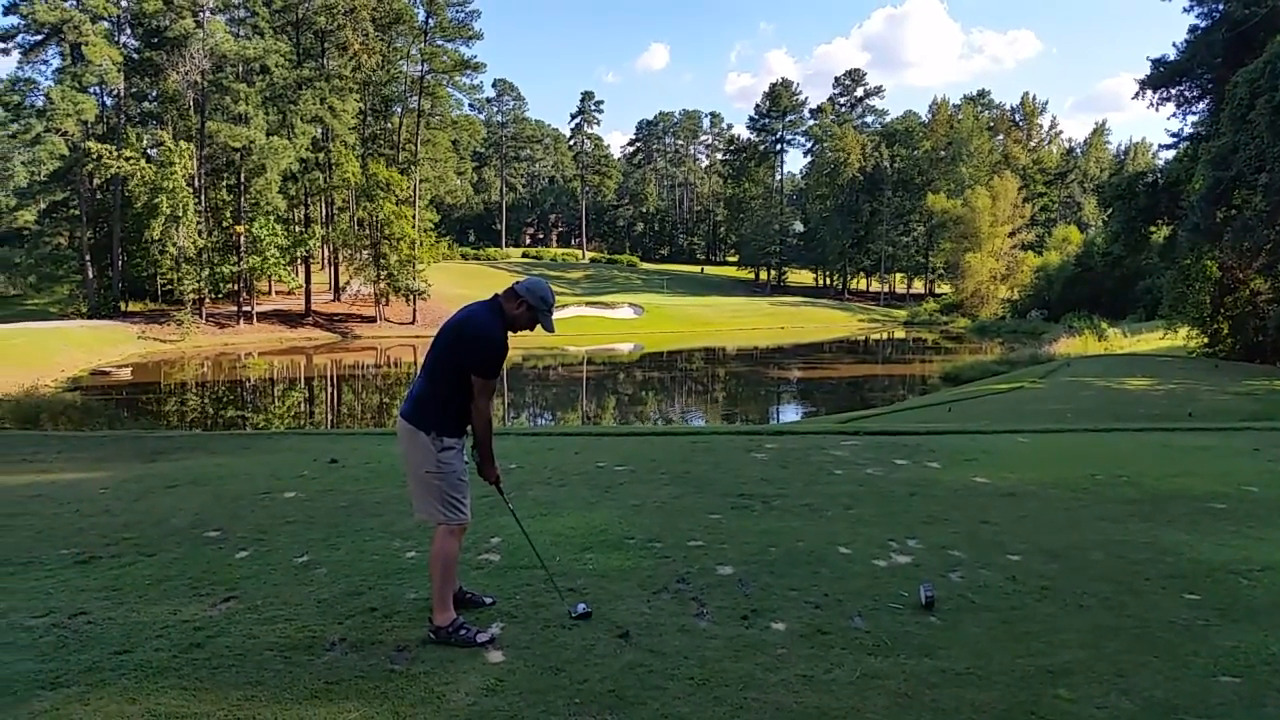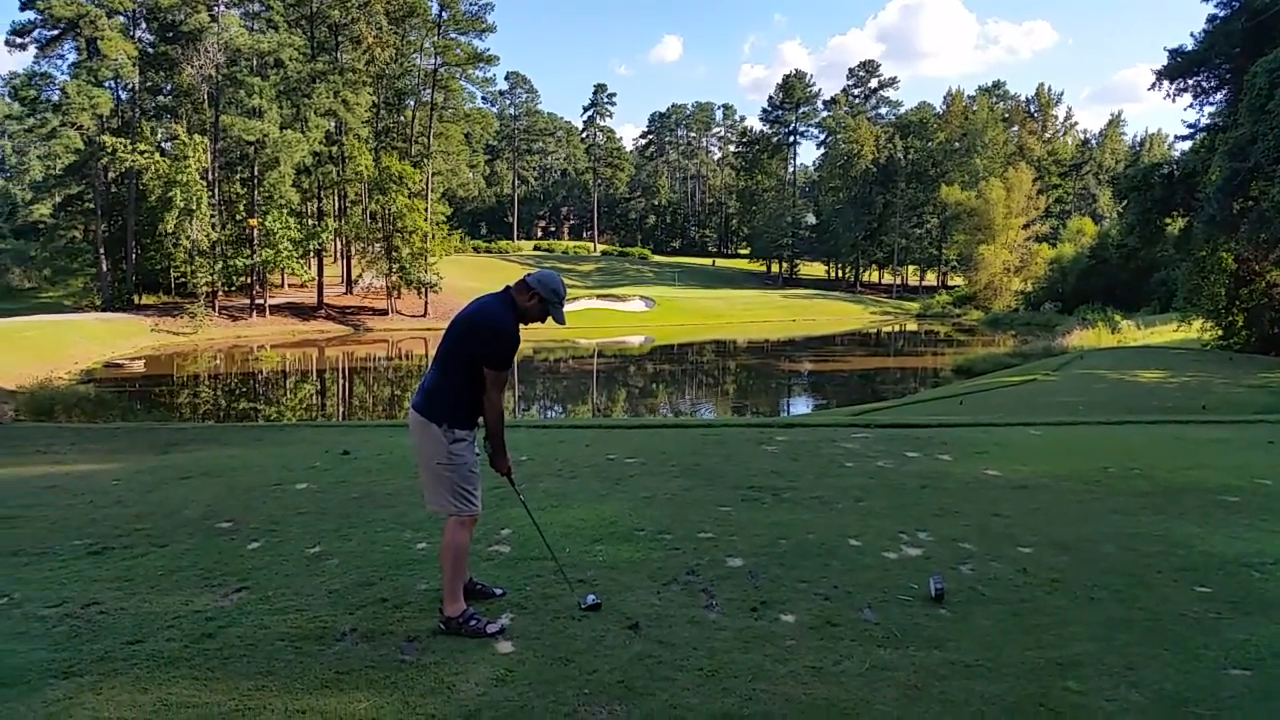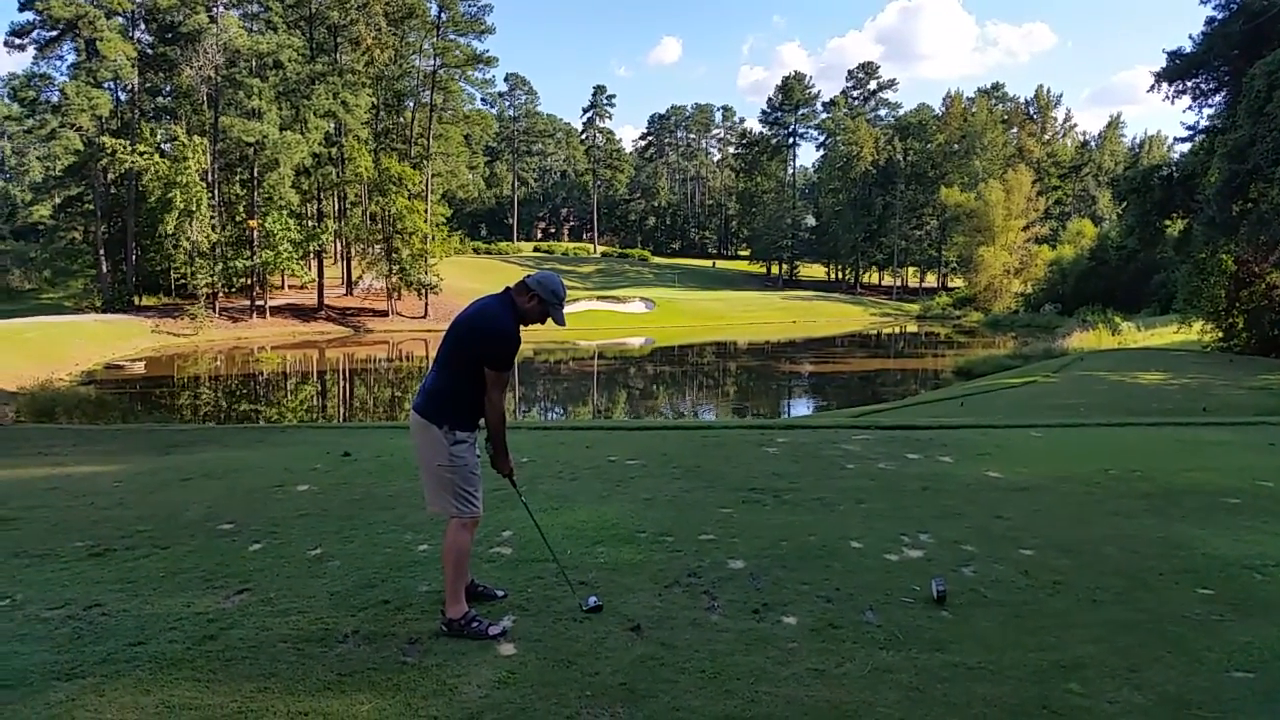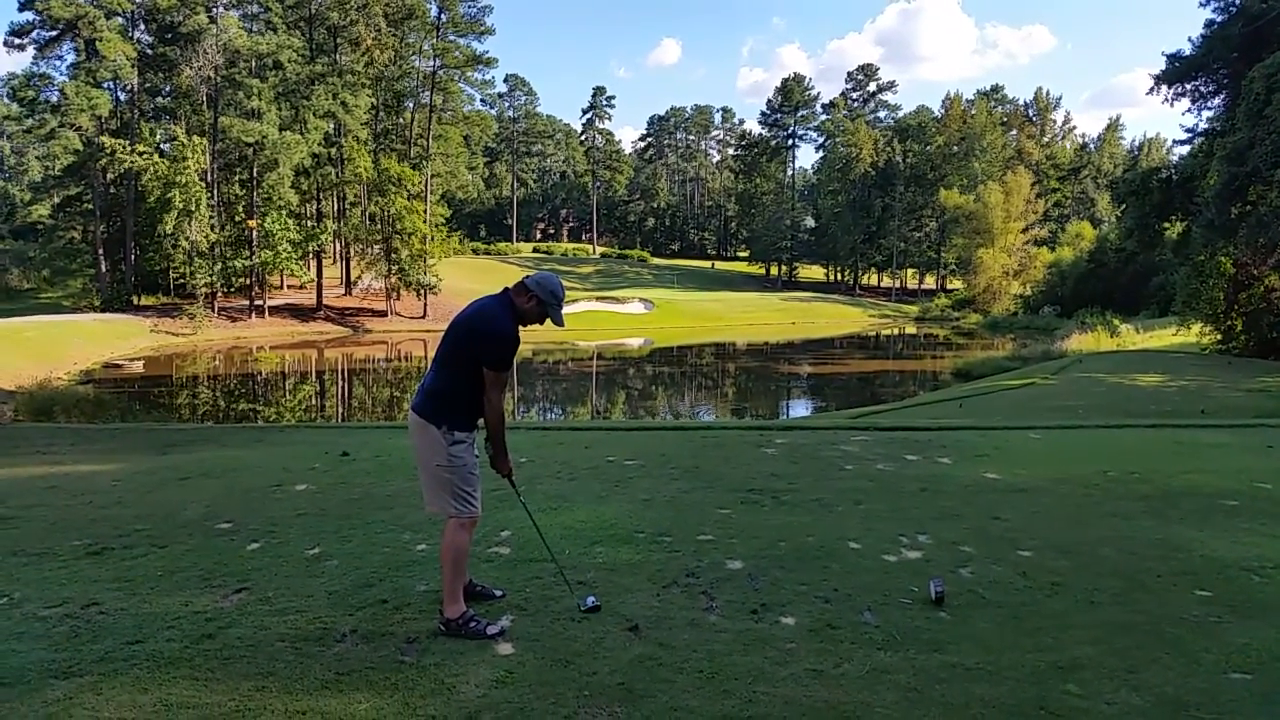
dt=0.2s
person 1, frame 1
left shoulder: (481, 314)
right shoulder: (490, 333)
right elbow: (480, 405)
left wrist: (480, 453)
right wrist: (487, 462)
left hip: (431, 424)
right hip: (432, 431)
left knee: (452, 518)
right knee: (451, 523)
left ankle: (450, 590)
right ankle: (443, 620)
person 1, frame 2
left shoulder: (492, 307)
right shoulder: (501, 324)
right elbow: (492, 397)
left wrist: (492, 444)
right wrist: (499, 452)
left hip: (443, 415)
right hip: (444, 422)
left knee: (463, 509)
right knee: (462, 514)
left ankle: (460, 581)
right ankle: (453, 610)
person 1, frame 3
left shoulder: (493, 308)
right shoulder: (502, 326)
right elbow: (493, 397)
left wrist: (494, 446)
right wrist: (501, 454)
left hip: (444, 417)
right hip: (445, 425)
left knee: (464, 511)
right knee: (464, 516)
left ankle: (462, 583)
right ankle: (455, 612)
person 1, frame 4
left shoulder: (491, 308)
right shoulder: (501, 327)
right elbow: (493, 398)
left wrist: (493, 446)
right wrist: (500, 454)
left hip: (442, 417)
right hip: (444, 425)
left knee: (462, 510)
right knee: (462, 516)
left ankle: (460, 583)
right ankle: (453, 612)
